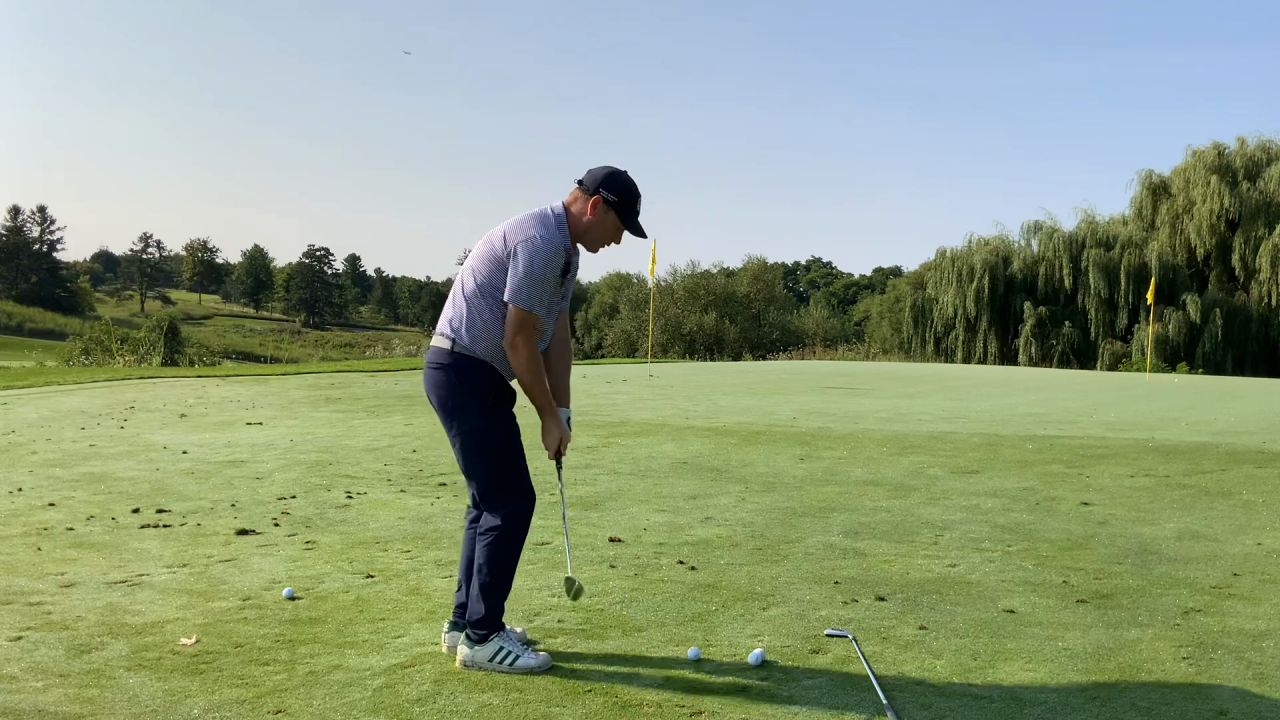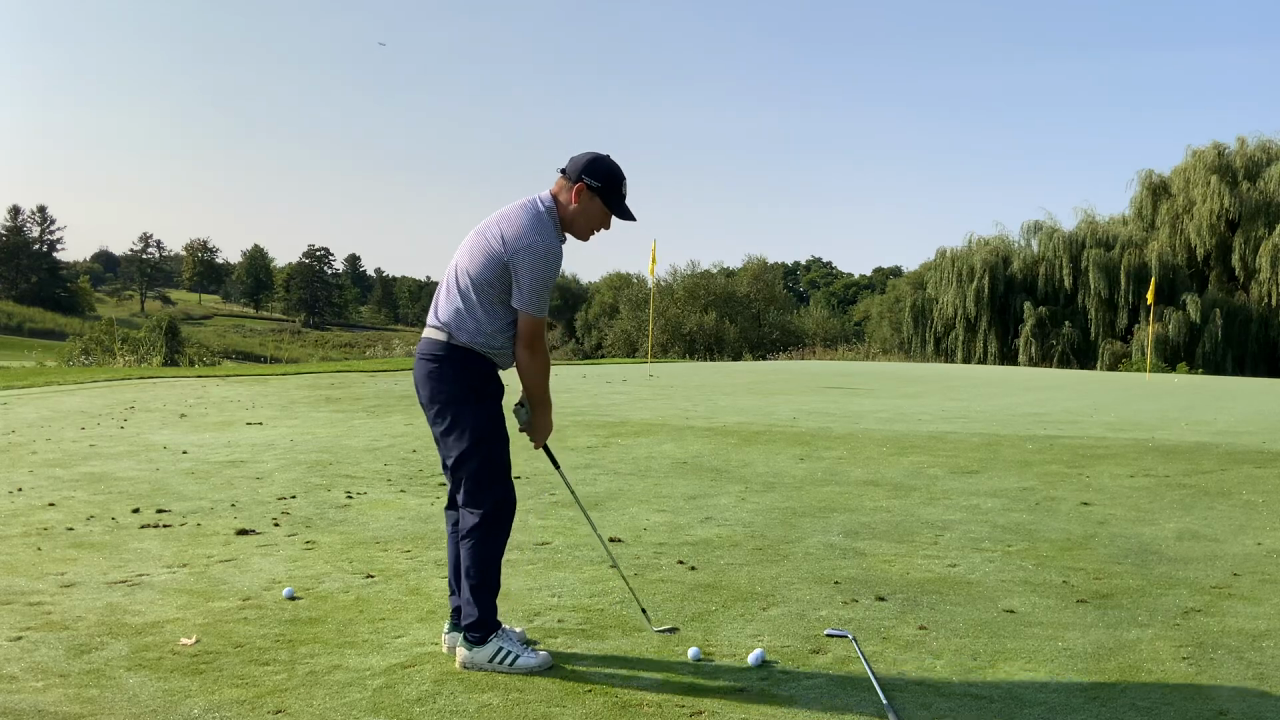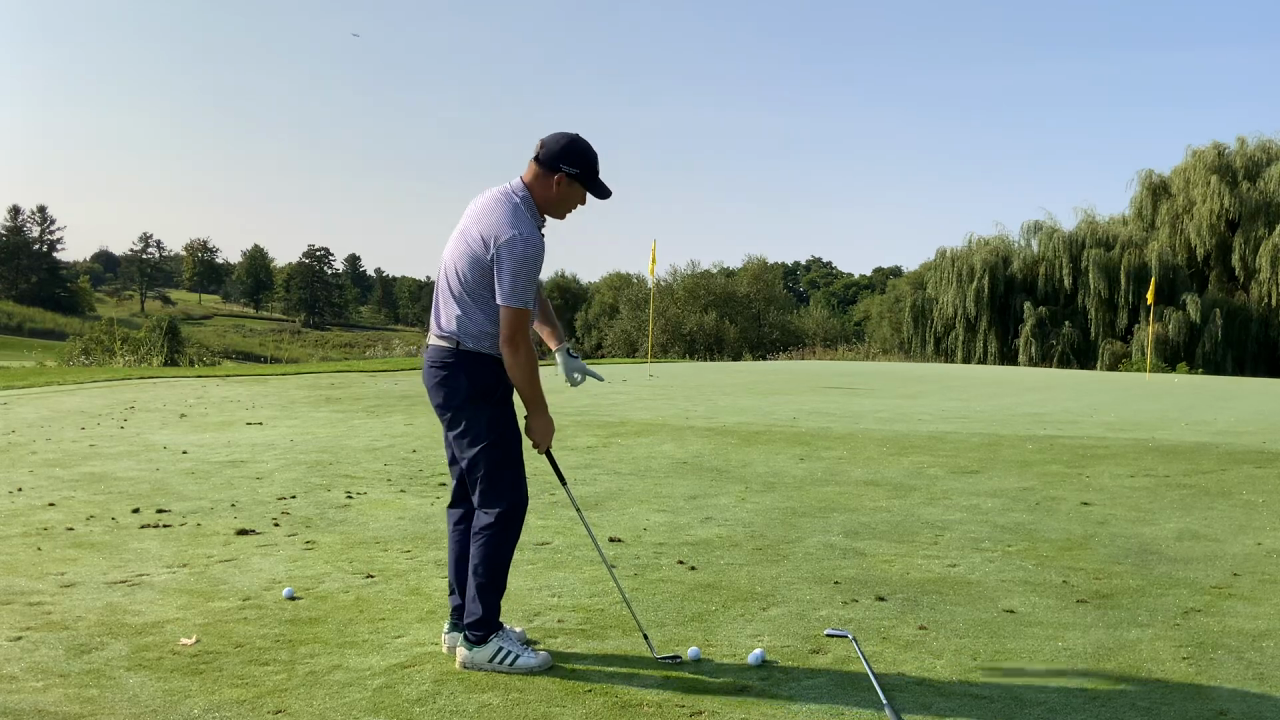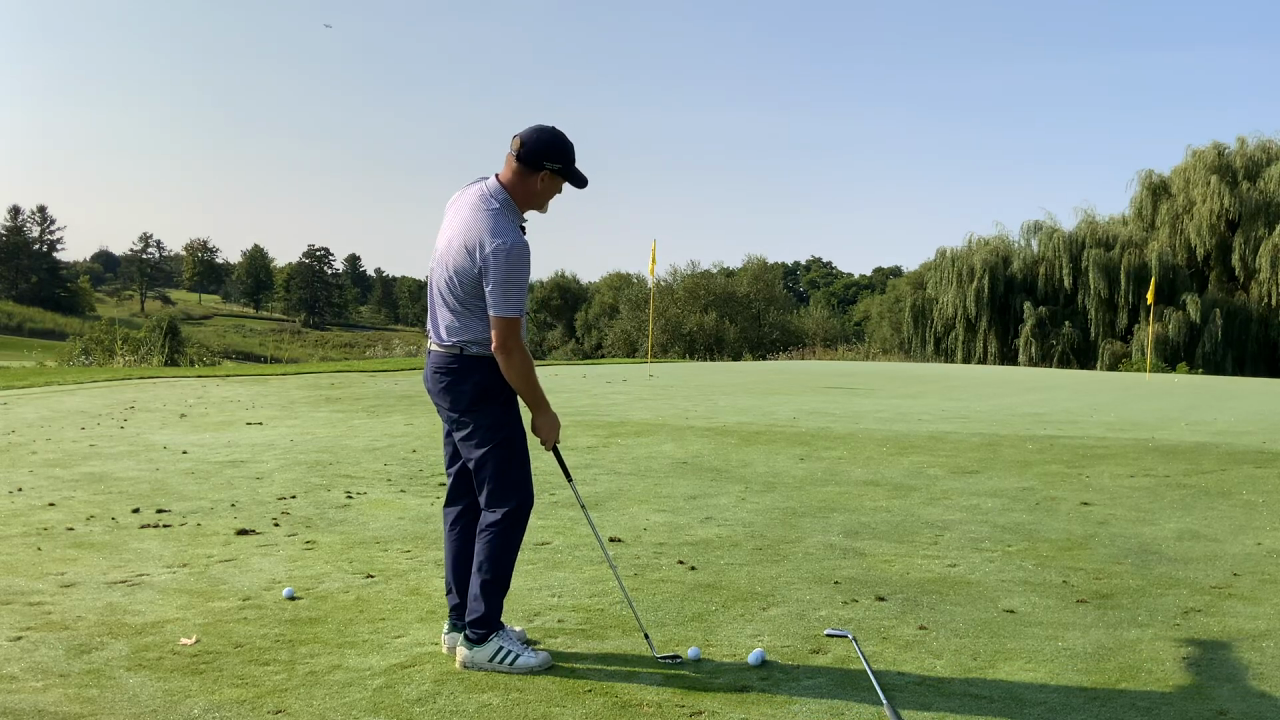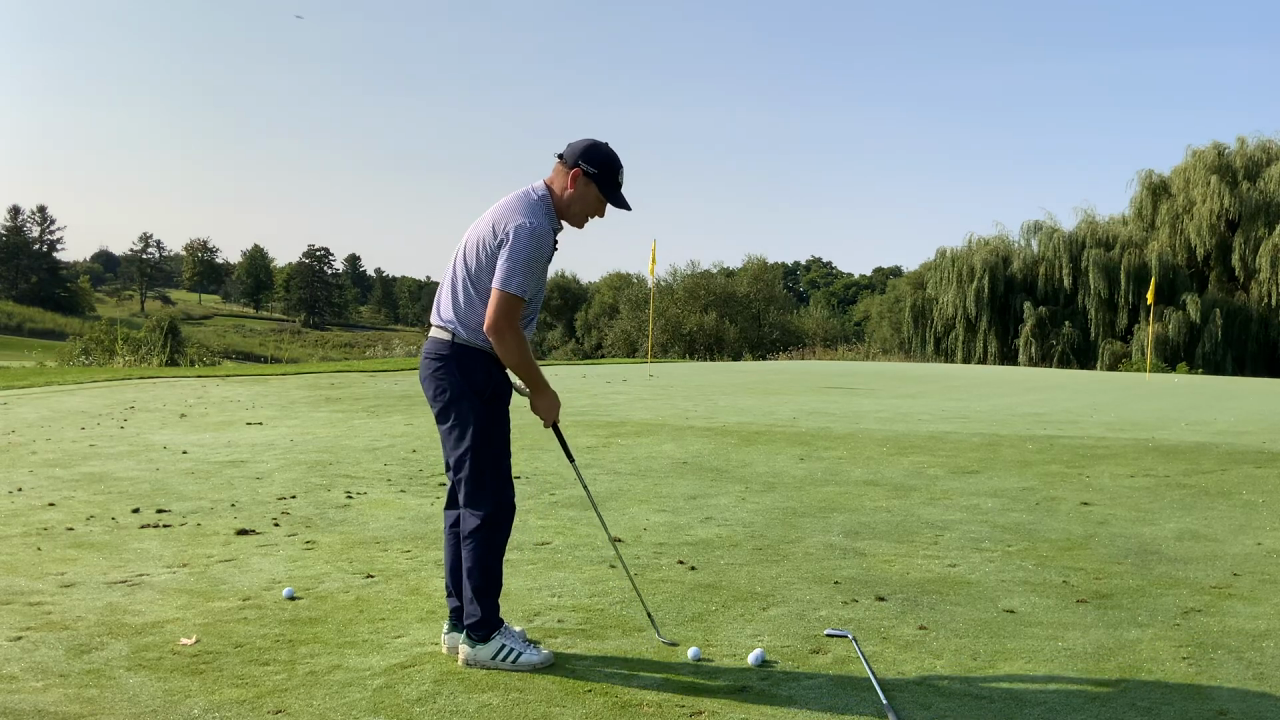
dt=1s
person 1, frame 1
left shoulder: (566, 253)
right shoulder: (540, 240)
left elbow: (556, 338)
right elbow: (518, 339)
left wrist: (562, 411)
right wrist: (548, 417)
left hip: (476, 375)
right hip: (465, 373)
left knee: (495, 500)
right knee: (510, 502)
left ankle: (466, 620)
right ankle: (481, 636)
person 1, frame 2
left shoulder: (526, 217)
right shoulder: (540, 243)
right elbow: (531, 343)
left wrist: (529, 393)
right wrist: (542, 413)
left hip: (445, 362)
right hip: (460, 369)
left knee: (469, 498)
right knee: (490, 501)
left ankle: (465, 621)
right ankle: (479, 638)
person 1, frame 3
left shoulder: (500, 201)
right shoulder: (520, 234)
left elbow: (531, 293)
right elbow: (512, 340)
left wrist: (562, 347)
right wrist: (538, 413)
left hip: (453, 366)
right hip: (472, 372)
left knee: (473, 498)
right knee: (502, 501)
left ankle: (464, 621)
right ankle: (479, 637)
person 1, frame 4
left shoulder: (469, 194)
right shoulder: (505, 242)
right elbow: (506, 345)
left wrist: (522, 203)
right wrist: (542, 411)
left hip: (447, 365)
right hip: (476, 376)
left knee: (467, 498)
right knee: (507, 501)
left ankle: (463, 621)
right ankle: (480, 636)
person 1, frame 5
left shoulder: (525, 209)
right shoulder: (532, 226)
right elbow: (499, 326)
left wrist: (523, 379)
right wrist: (540, 389)
left hip: (459, 363)
right hip: (466, 367)
left knee: (469, 498)
right knee: (489, 502)
left ankle: (463, 621)
right ankle: (481, 634)
